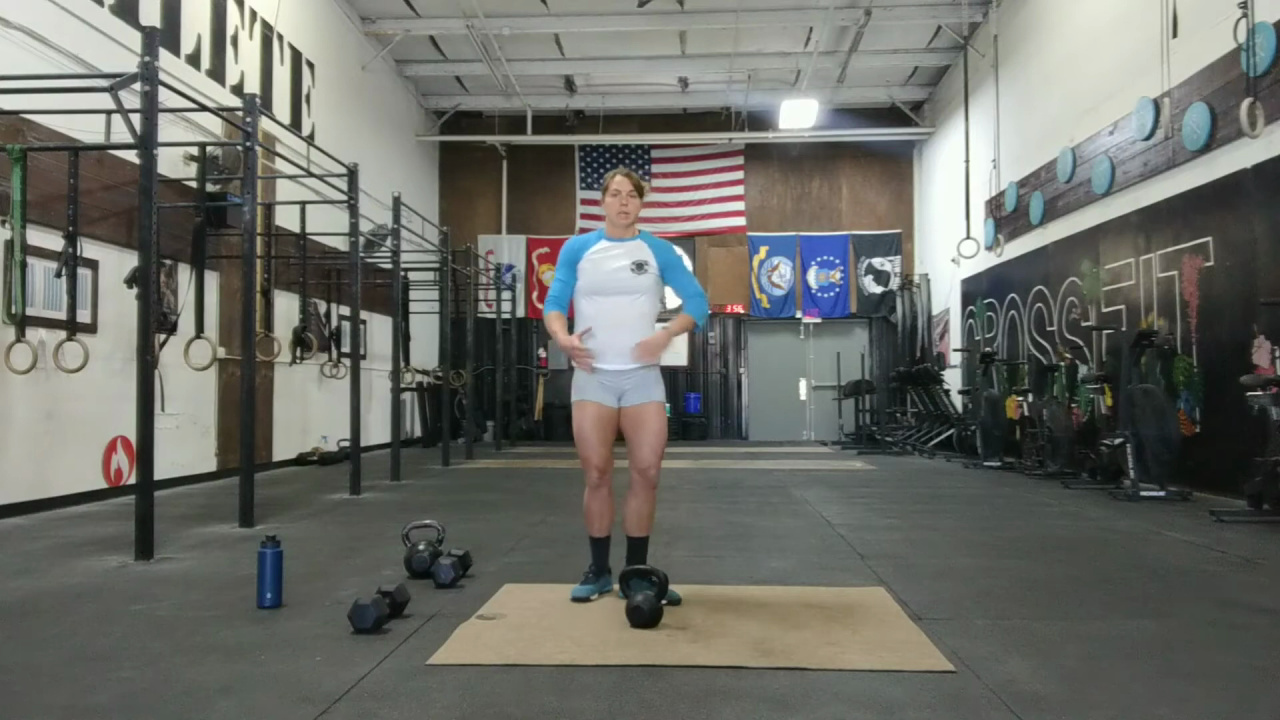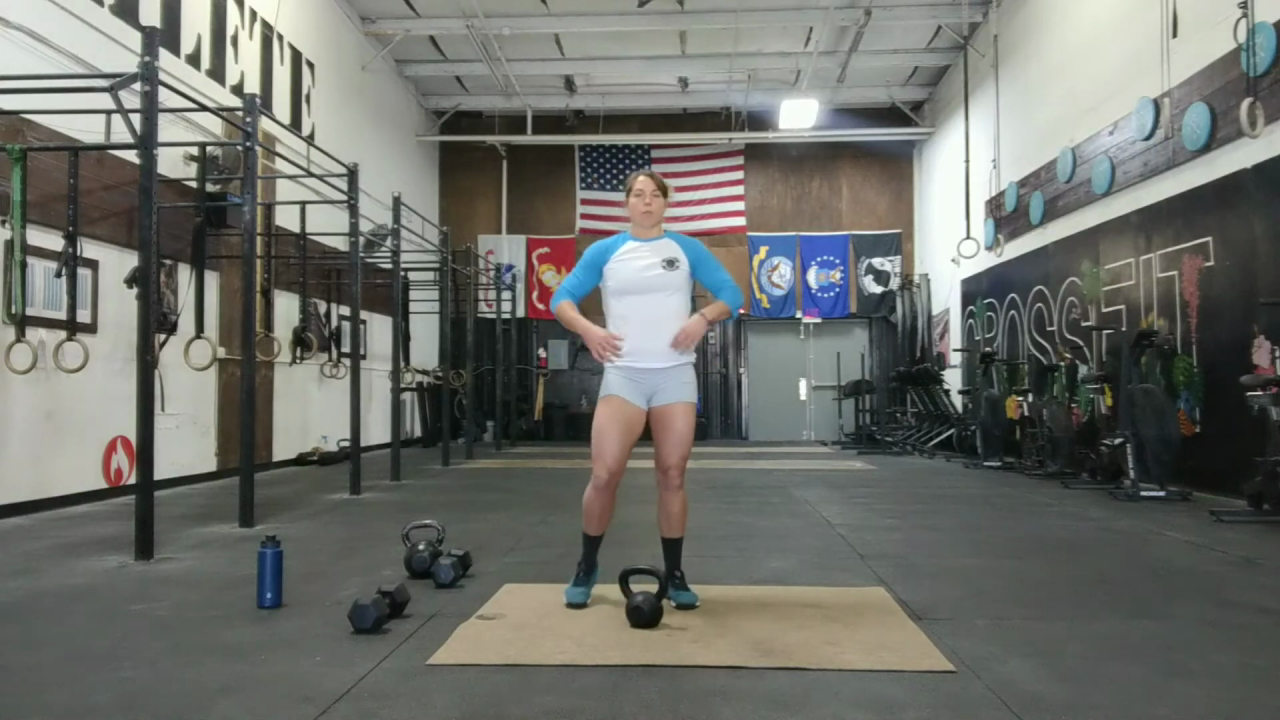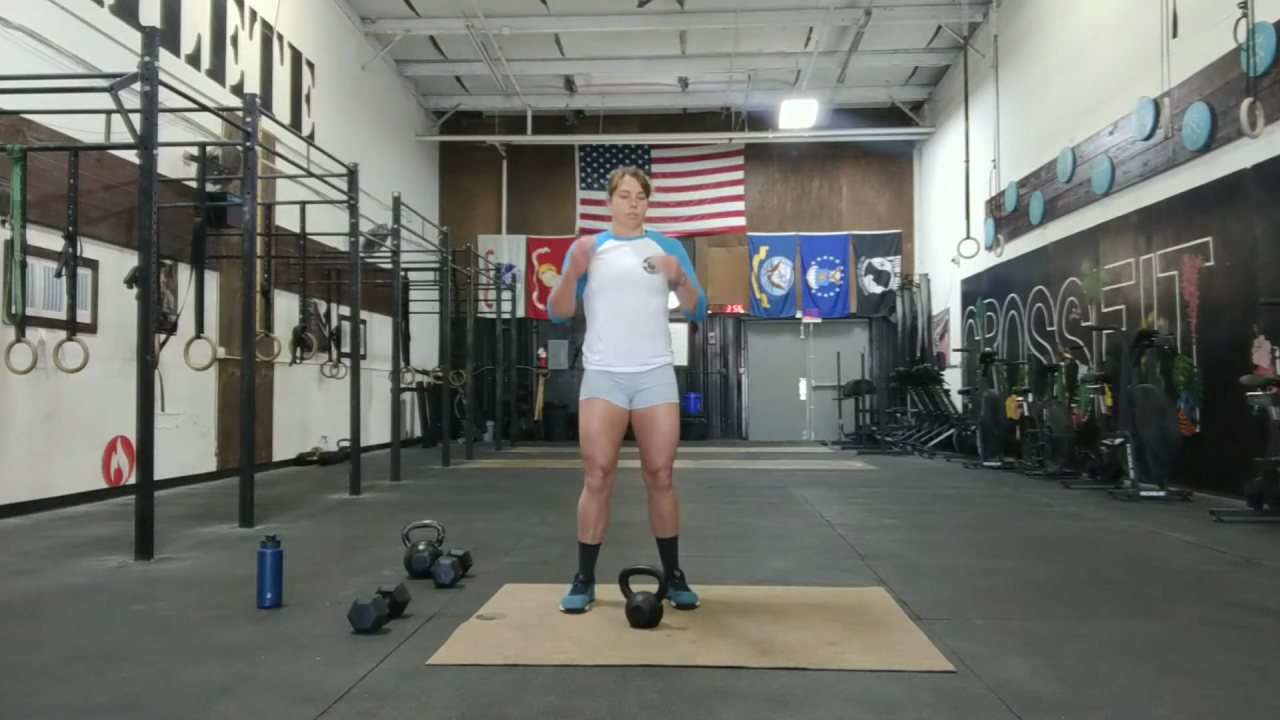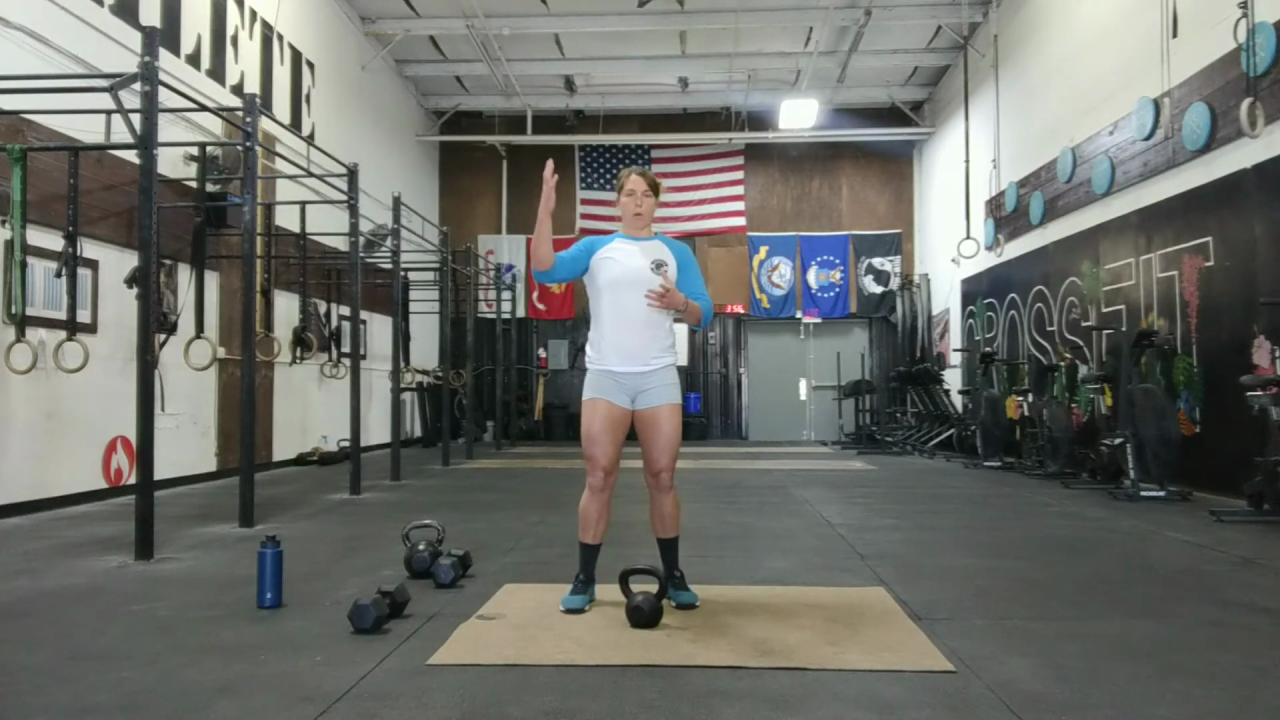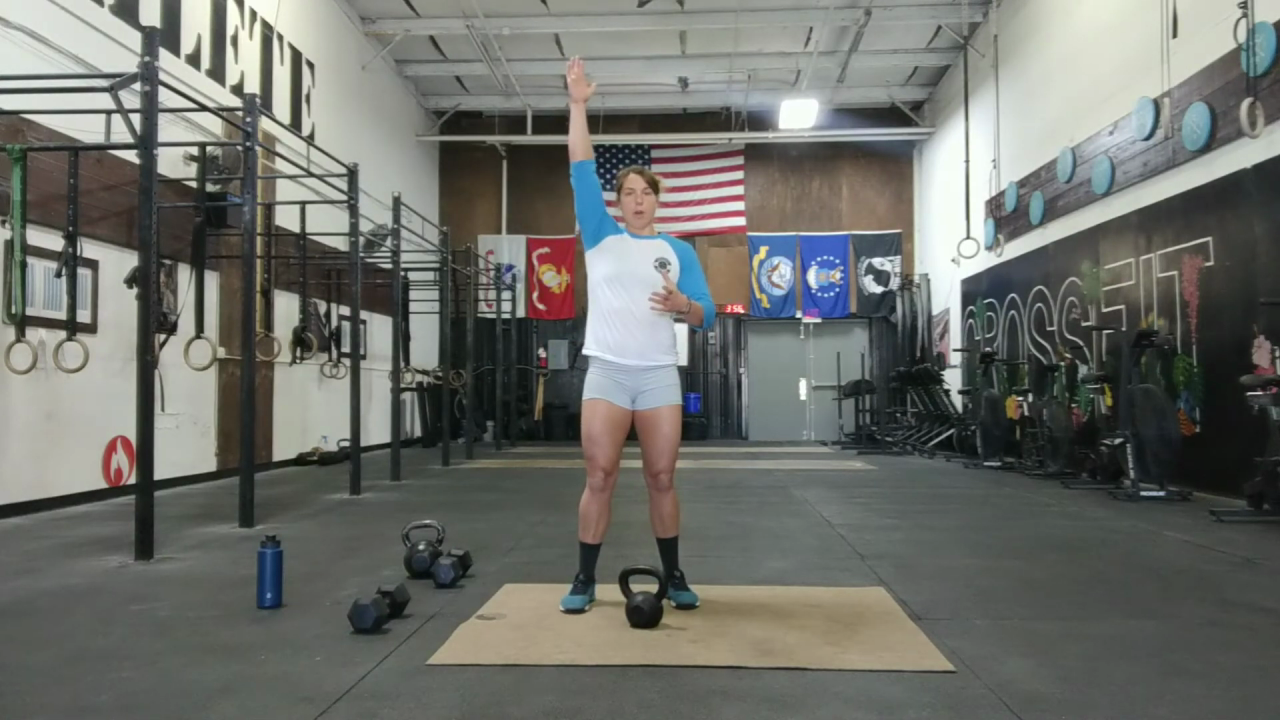
dt=1s
person 1, frame 1
left shoulder: (659, 251)
right shoulder: (576, 249)
left elbow: (697, 303)
right elbow: (554, 305)
left wrist: (666, 334)
right wrist: (563, 338)
left hip: (643, 376)
right hip: (592, 375)
left knee: (647, 475)
right knee: (596, 476)
left ankle: (636, 571)
right ankle: (599, 569)
person 1, frame 2
left shoulder: (687, 249)
right shoulder: (604, 251)
left elbow: (731, 294)
right elbow: (561, 299)
left wrist: (702, 319)
right wrist: (588, 330)
left hip: (675, 376)
right hip: (622, 376)
left knee: (672, 477)
right knee: (604, 474)
left ankle: (674, 575)
right ankle: (586, 568)
person 1, frame 3
left shoulder: (667, 247)
right shoulder: (588, 248)
left elbow: (696, 311)
right elbow: (558, 313)
left wrist: (680, 278)
right wrist: (573, 271)
left hip: (656, 375)
right hip: (603, 376)
left knee: (660, 477)
right knee: (597, 478)
left ankle: (673, 576)
right ankle: (584, 579)
person 1, frame 4
left shoulder: (676, 251)
right shoulder: (595, 246)
left elbow: (703, 314)
right elbow: (543, 271)
left wrist: (680, 303)
right wrist: (545, 209)
left hip: (659, 376)
right hip: (605, 375)
left knee: (662, 477)
right knee: (598, 477)
left ankle: (673, 576)
right ankle: (584, 580)
person 1, frame 5
left shoulder: (679, 251)
right shoulder: (600, 236)
left elbow: (705, 315)
right elbow: (581, 170)
left wrist: (682, 304)
right wrist: (578, 105)
left hip: (659, 375)
right hip: (606, 373)
left knee: (661, 478)
right knee: (598, 477)
left ankle: (673, 576)
right ankle: (584, 579)
